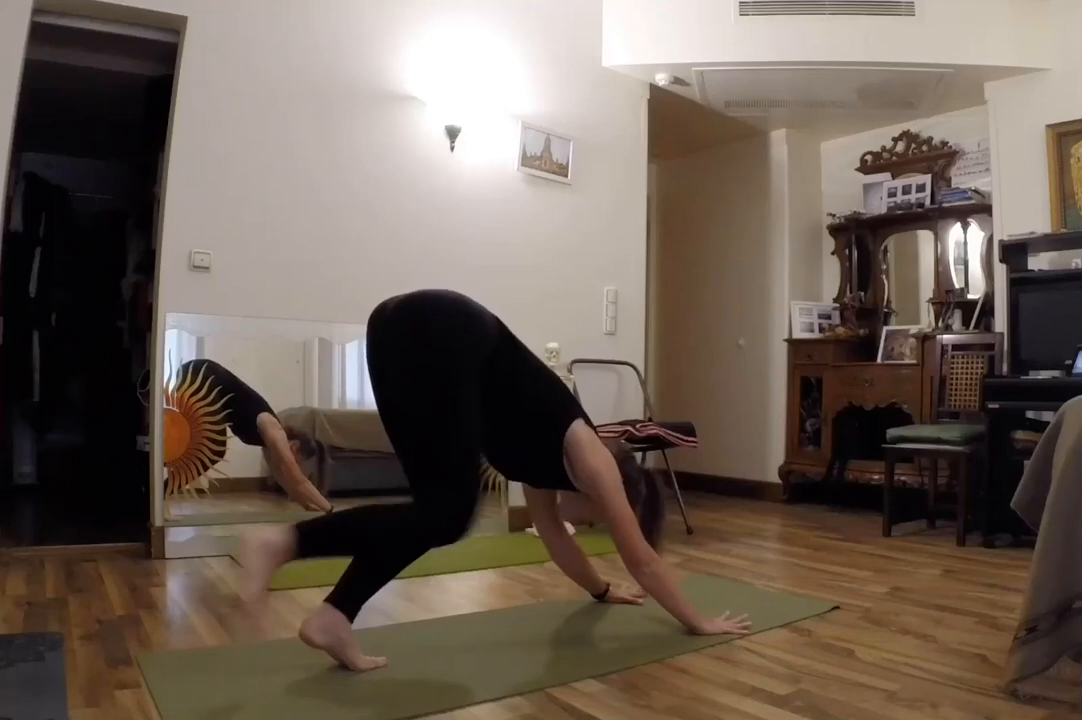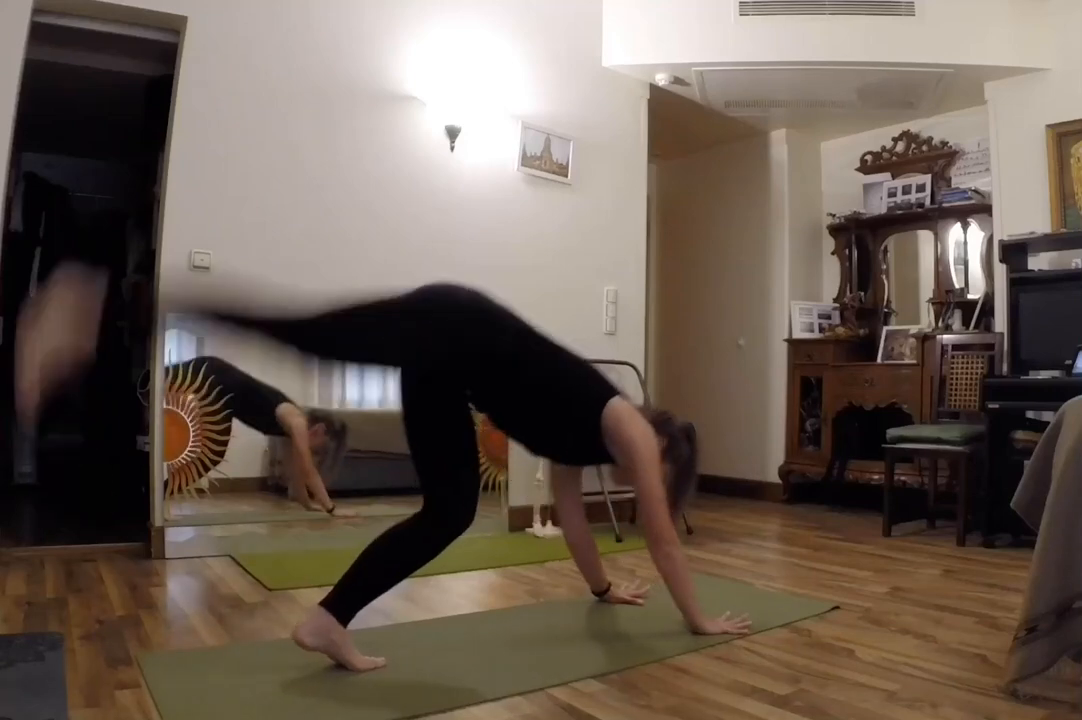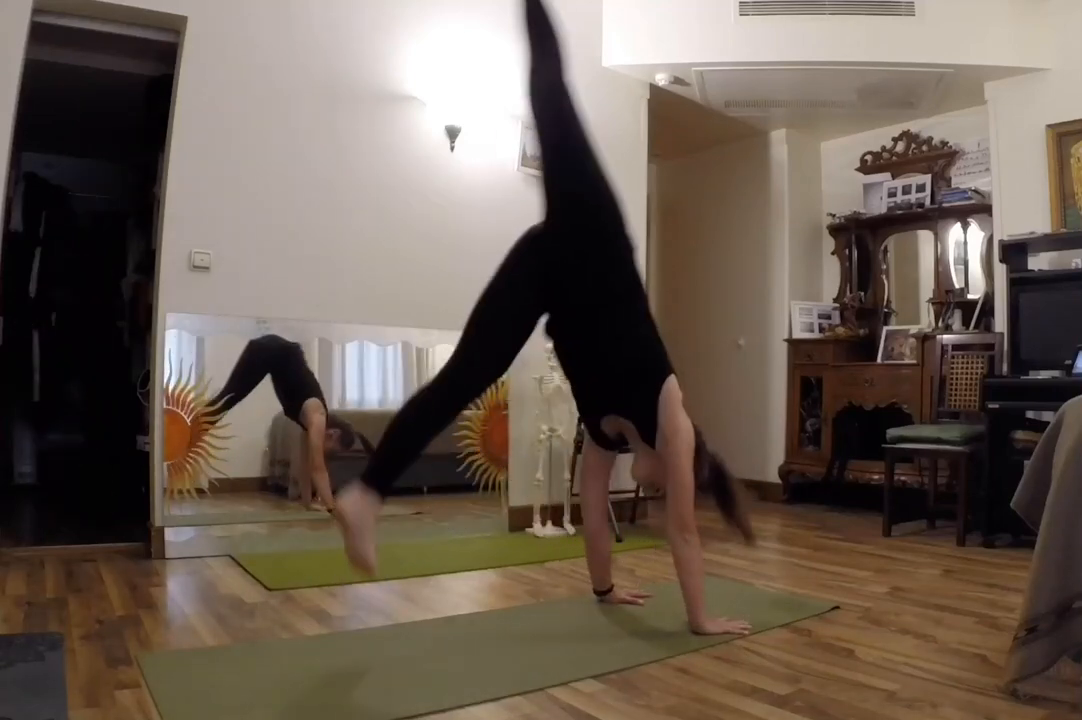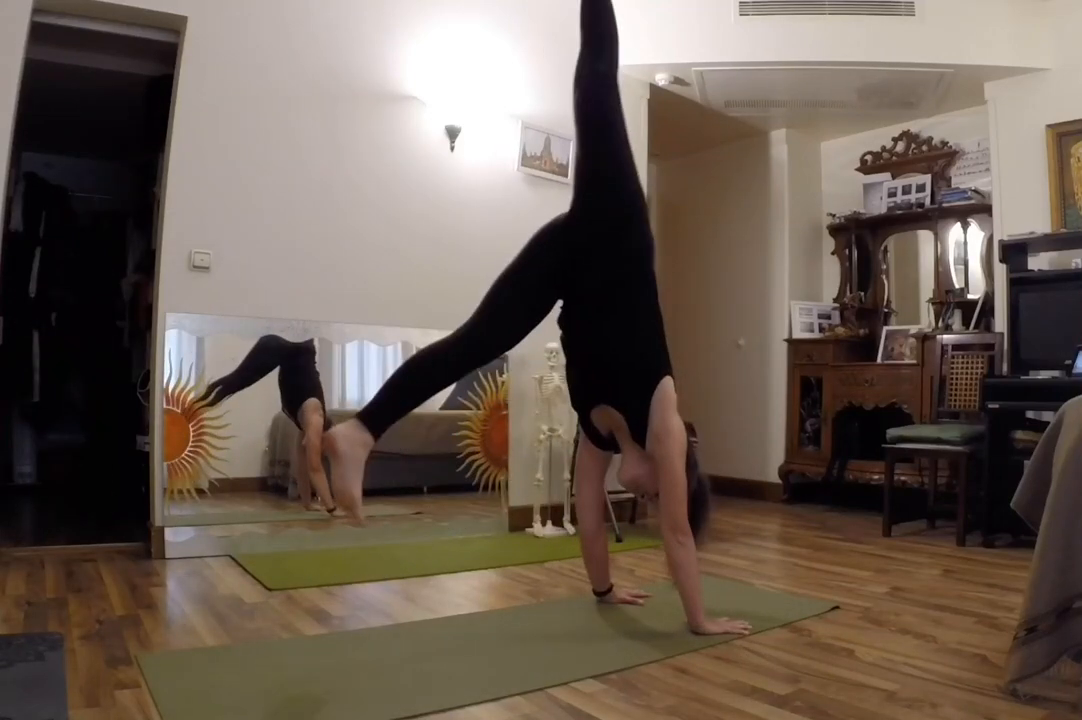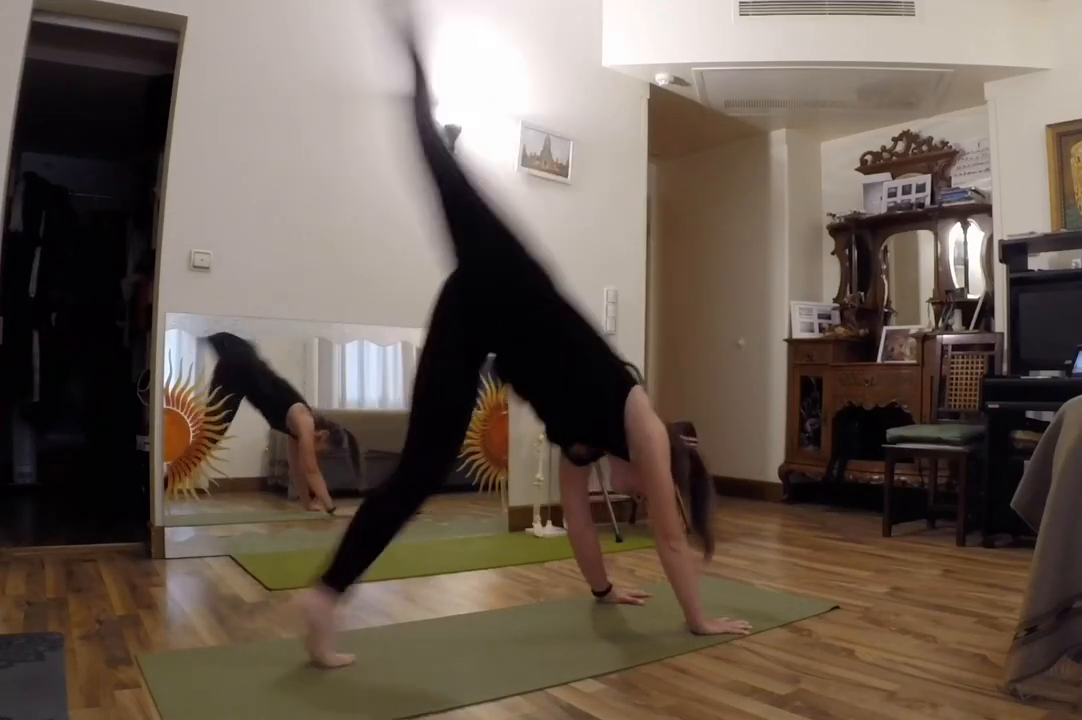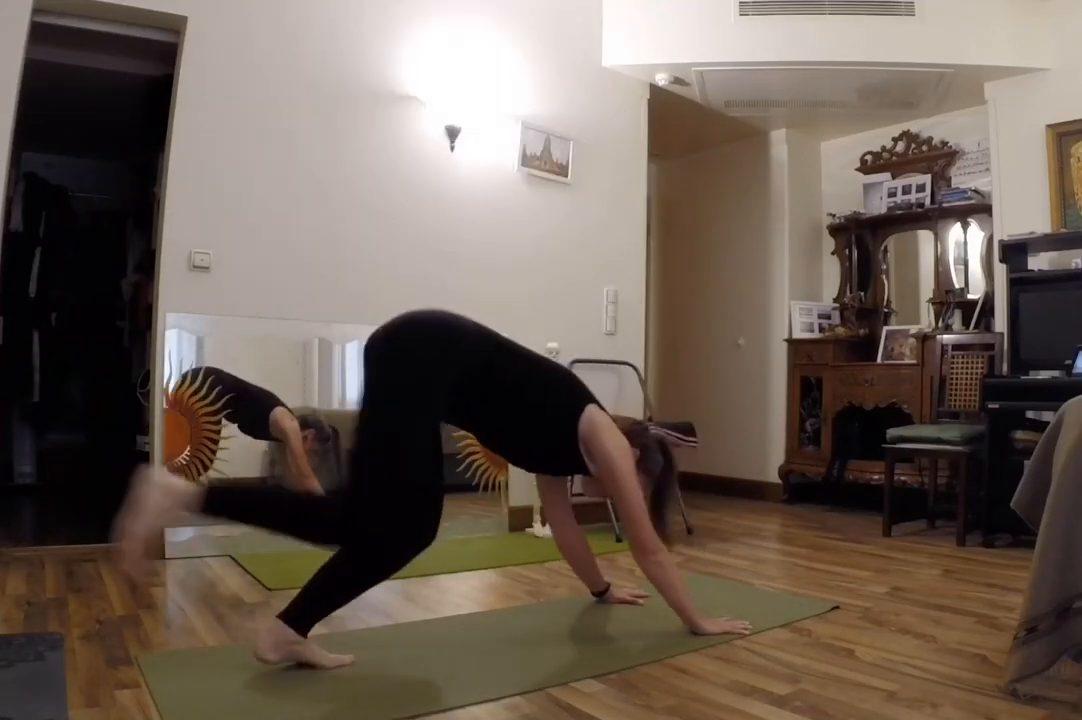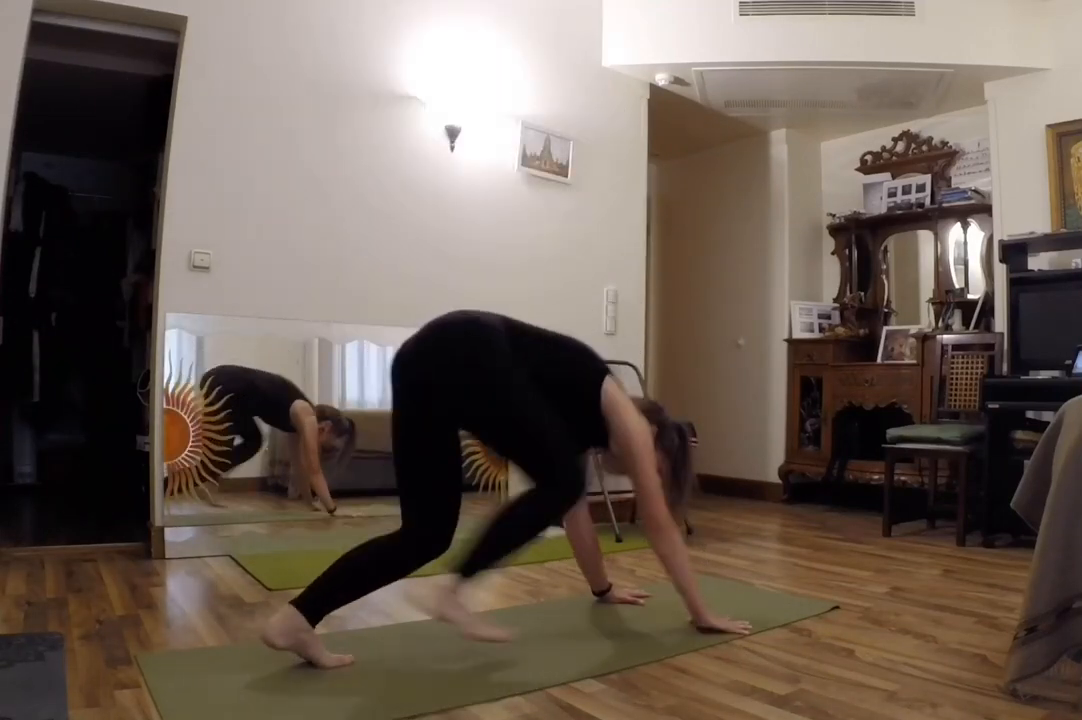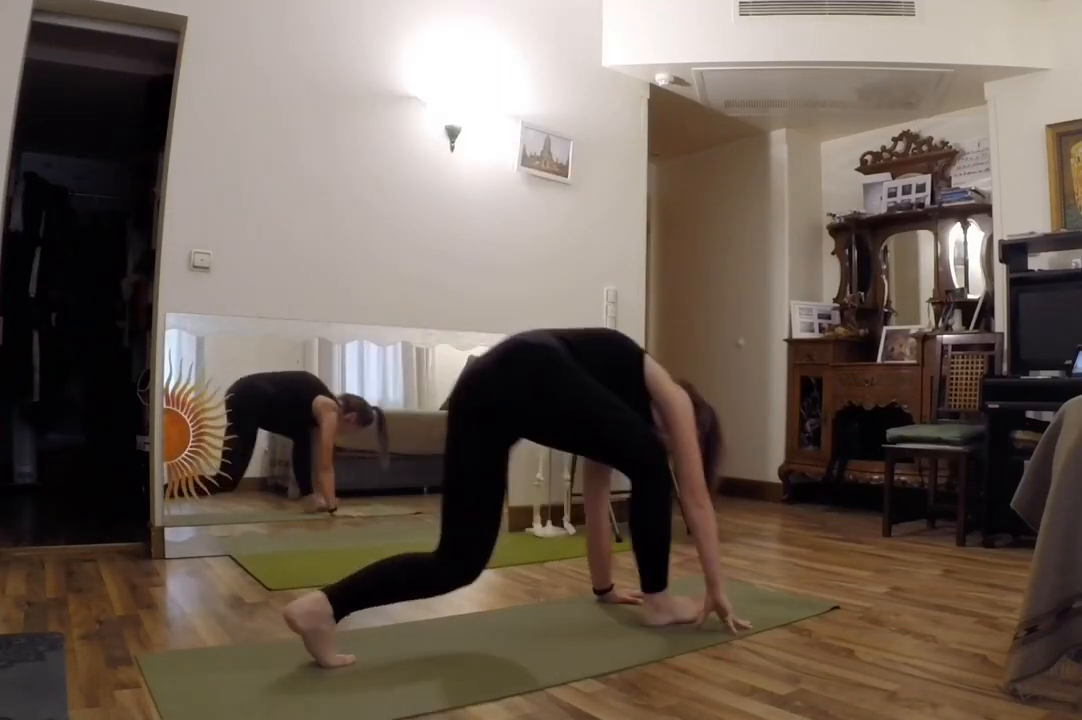
dt=0.4s
person 1, frame 1
left shoulder: (549, 458)
right shoulder: (587, 457)
left elbow: (554, 535)
right elbow: (641, 557)
left wrist: (604, 590)
right wrist: (699, 621)
left hip: (401, 327)
right hip: (439, 336)
left knee: (435, 509)
right knee: (447, 517)
left ankle: (334, 616)
right ankle: (281, 542)
person 1, frame 2
left shoulder: (577, 437)
right shoulder: (628, 428)
left elbow: (571, 515)
right elbow: (662, 537)
left wrist: (603, 587)
right wrist: (700, 619)
left hip: (448, 354)
right hip: (452, 329)
left knee: (448, 510)
right knee: (291, 333)
left ankle: (329, 620)
right ankle: (90, 305)
person 1, frame 3
left shoulder: (608, 427)
right shoulder: (672, 426)
left elbow: (592, 511)
right elbow: (681, 531)
left wrist: (605, 588)
right wrist: (702, 620)
left hip: (552, 259)
right hip: (583, 244)
left knee: (461, 379)
right knee: (552, 104)
person 1, frame 4
left shoulder: (601, 426)
right shoulder: (662, 426)
left elbow: (590, 512)
right elbow: (676, 533)
left wrist: (605, 588)
right wrist: (702, 621)
left hip: (573, 250)
right hip: (605, 239)
right knee: (600, 83)
person 1, frame 5
left shoulder: (581, 440)
right shoulder: (639, 427)
left elbow: (576, 516)
right elbow: (669, 536)
left wrist: (603, 588)
right wrist: (700, 619)
left hip: (476, 306)
right hip: (497, 284)
left knee: (422, 469)
left ankle: (324, 596)
person 1, frame 6
left shoulder: (564, 445)
right shoulder: (604, 440)
left elbow: (561, 522)
right elbow: (648, 546)
left wrist: (602, 588)
right wrist: (696, 619)
left hip: (415, 349)
right hip: (428, 351)
left knee: (415, 526)
right knee: (362, 522)
left ankle: (288, 629)
right ankle: (177, 494)
person 1, frame 7
left shoulder: (585, 421)
right shoulder: (624, 416)
left elbow: (575, 513)
right elbow: (660, 525)
left wrist: (603, 588)
right wrist: (702, 613)
left hip: (422, 356)
right hip: (466, 354)
left knee: (428, 533)
right knee: (562, 481)
left ankle: (298, 618)
right ankle: (455, 590)
person 1, frame 8
left shoulder: (613, 425)
right shoulder: (672, 399)
left elbow: (595, 499)
right elbow: (695, 496)
left wrist: (604, 586)
right wrist: (716, 590)
left hip: (479, 383)
right hip: (534, 375)
left knee: (459, 560)
right knee: (647, 468)
left ankle: (322, 606)
right ankle: (658, 600)
